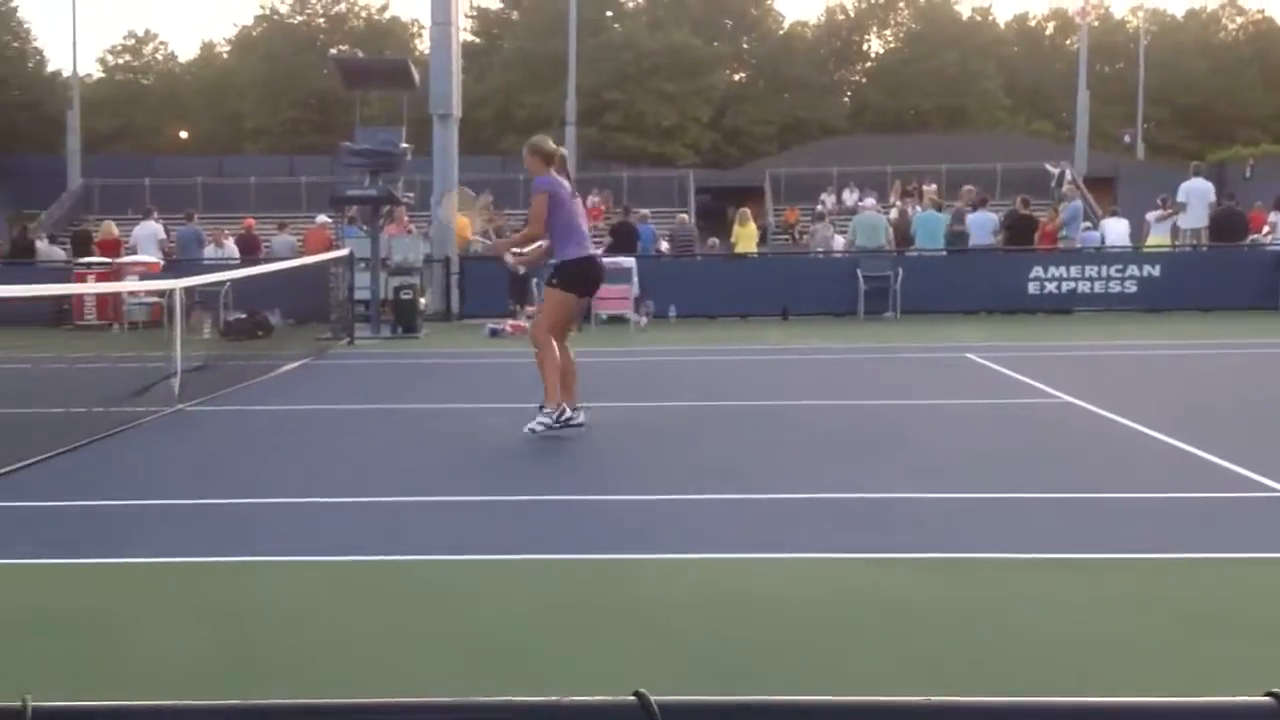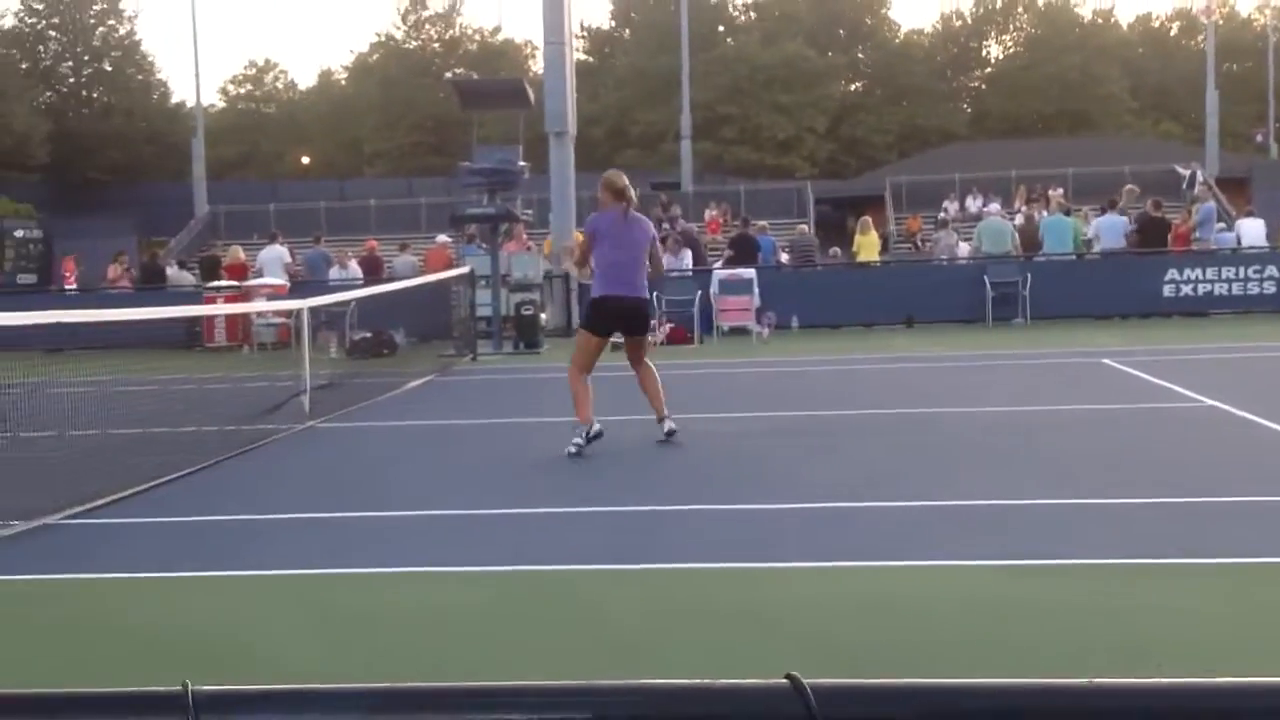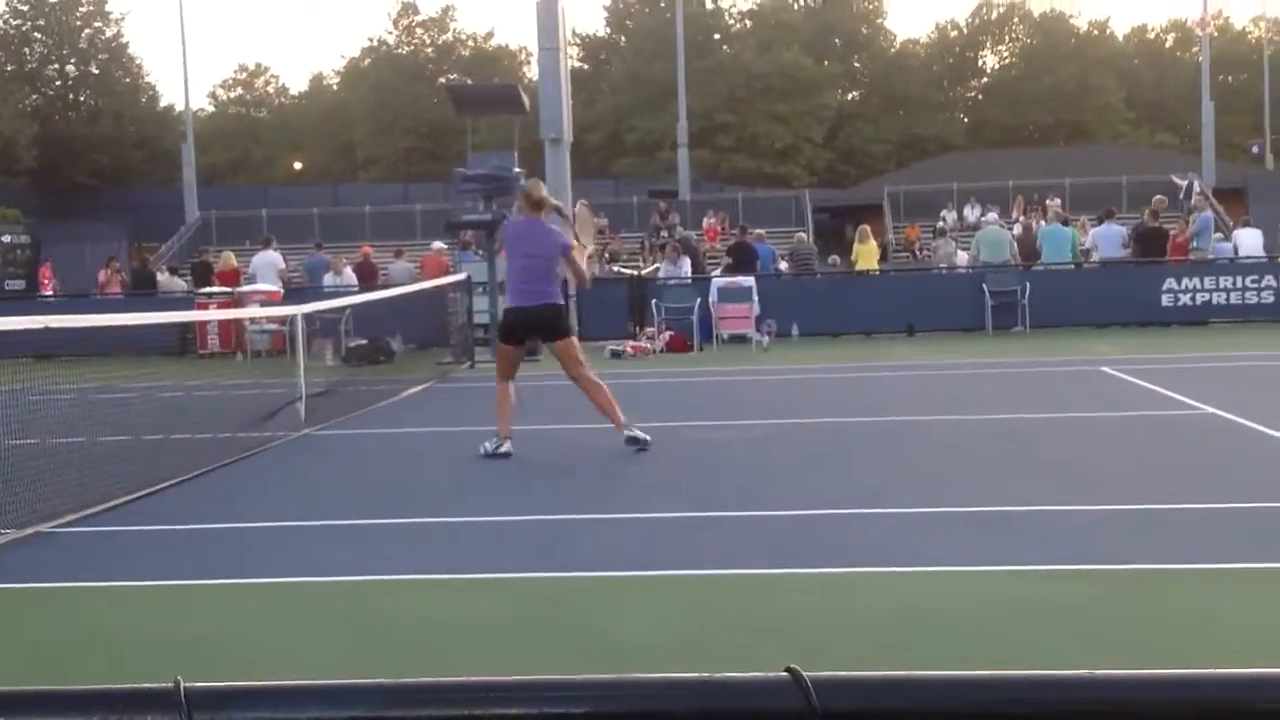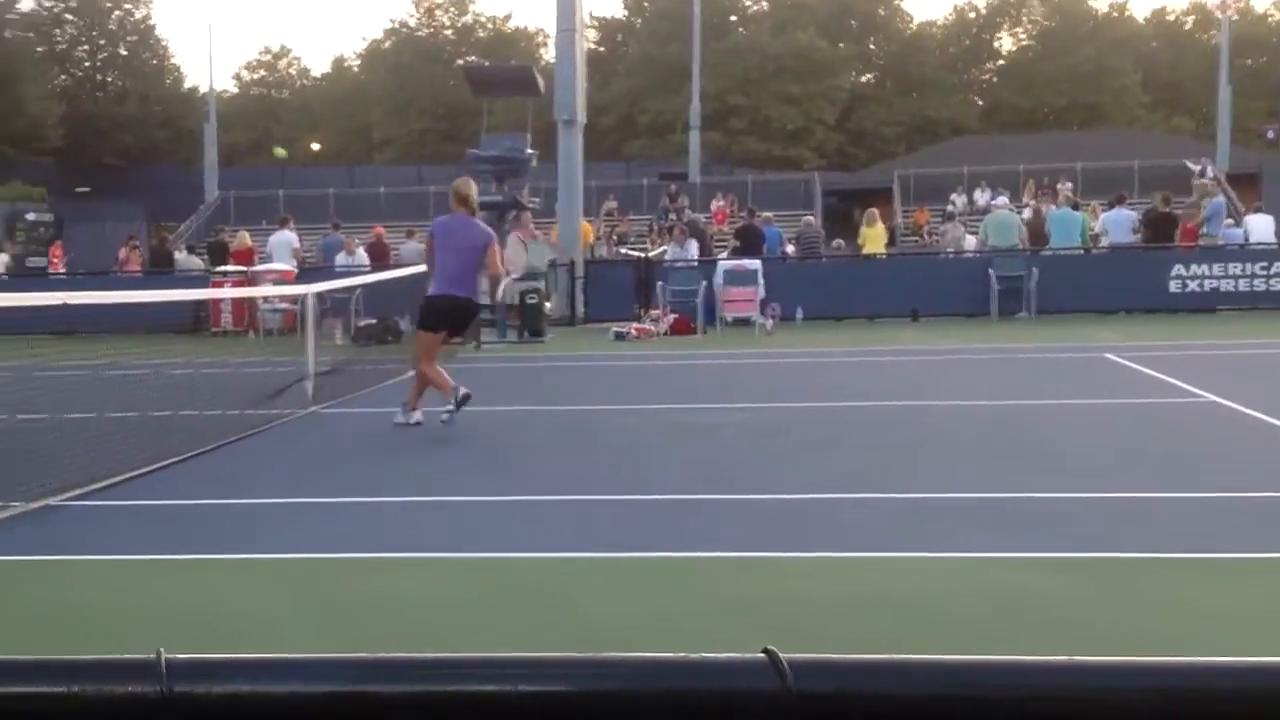
dt=0.4s
person 1, frame 1
left shoulder: (542, 183)
right shoulder: (562, 184)
left elbow: (536, 230)
left wrist: (506, 244)
right wrist: (528, 259)
left hip: (575, 266)
right hip: (583, 265)
left knee: (540, 334)
right knee: (556, 338)
left ankle: (554, 407)
right ankle: (568, 409)
person 1, frame 2
left shoulder: (596, 220)
right shoulder: (646, 225)
left elbow: (580, 262)
right elbow: (657, 267)
left wrist: (578, 255)
left hip: (604, 303)
right hip: (638, 304)
left knee: (578, 369)
right knee: (640, 362)
left ankle: (587, 426)
right ankle: (664, 419)
person 1, frame 3
left shoulder: (510, 228)
right shoulder: (558, 237)
right elbow: (583, 280)
left hip: (517, 315)
right hip: (551, 313)
left knee: (504, 379)
right knee: (582, 377)
left ankle: (502, 440)
right ankle: (627, 430)
person 1, frame 4
left shoulder: (439, 225)
right shoulder: (486, 233)
right elbow: (496, 273)
right wrist: (494, 289)
left hip: (439, 301)
right hip: (467, 305)
left knee: (424, 363)
right knee: (428, 358)
left ankle: (454, 391)
right ankle: (411, 408)
